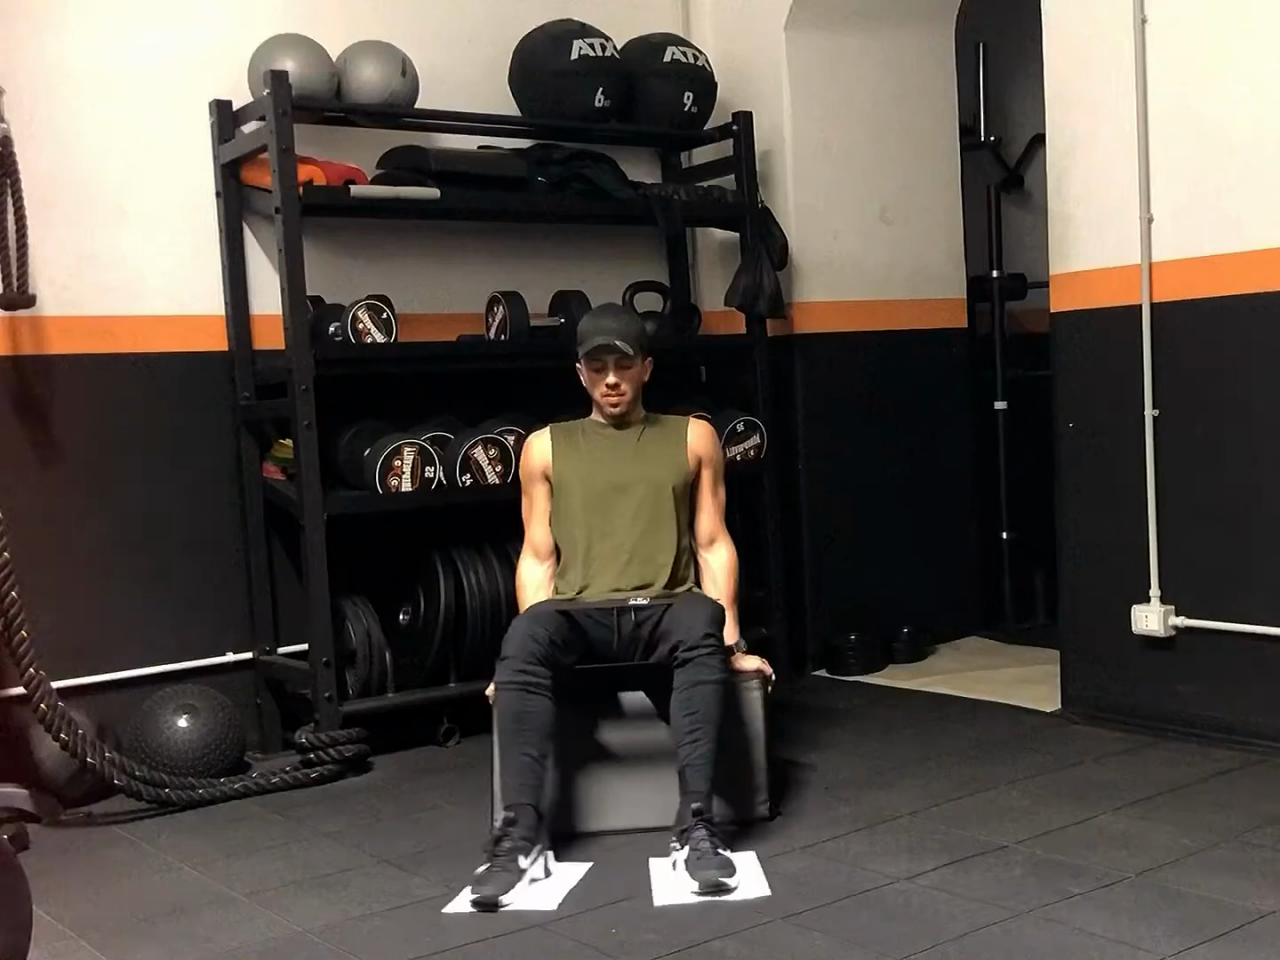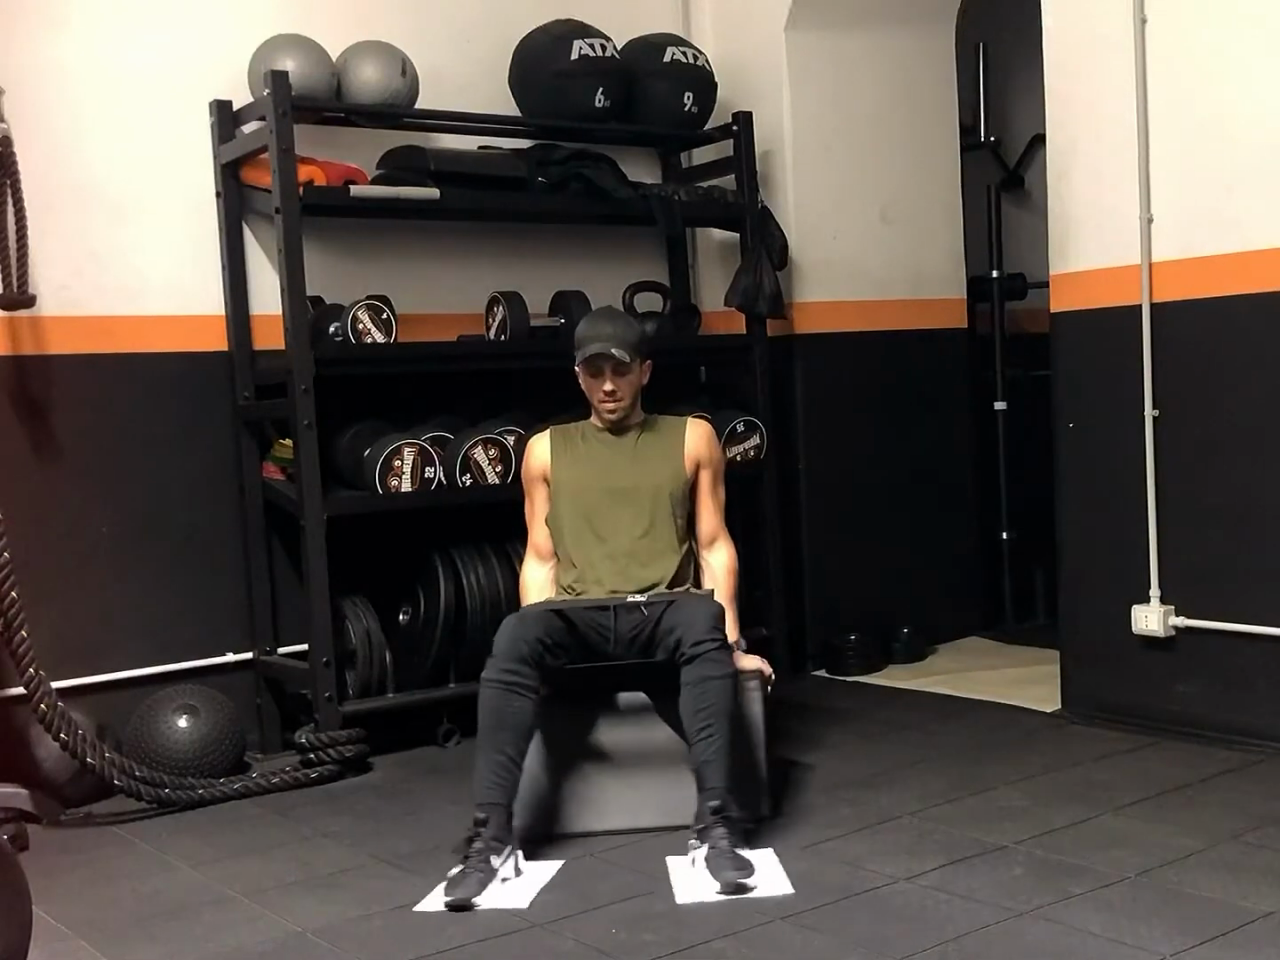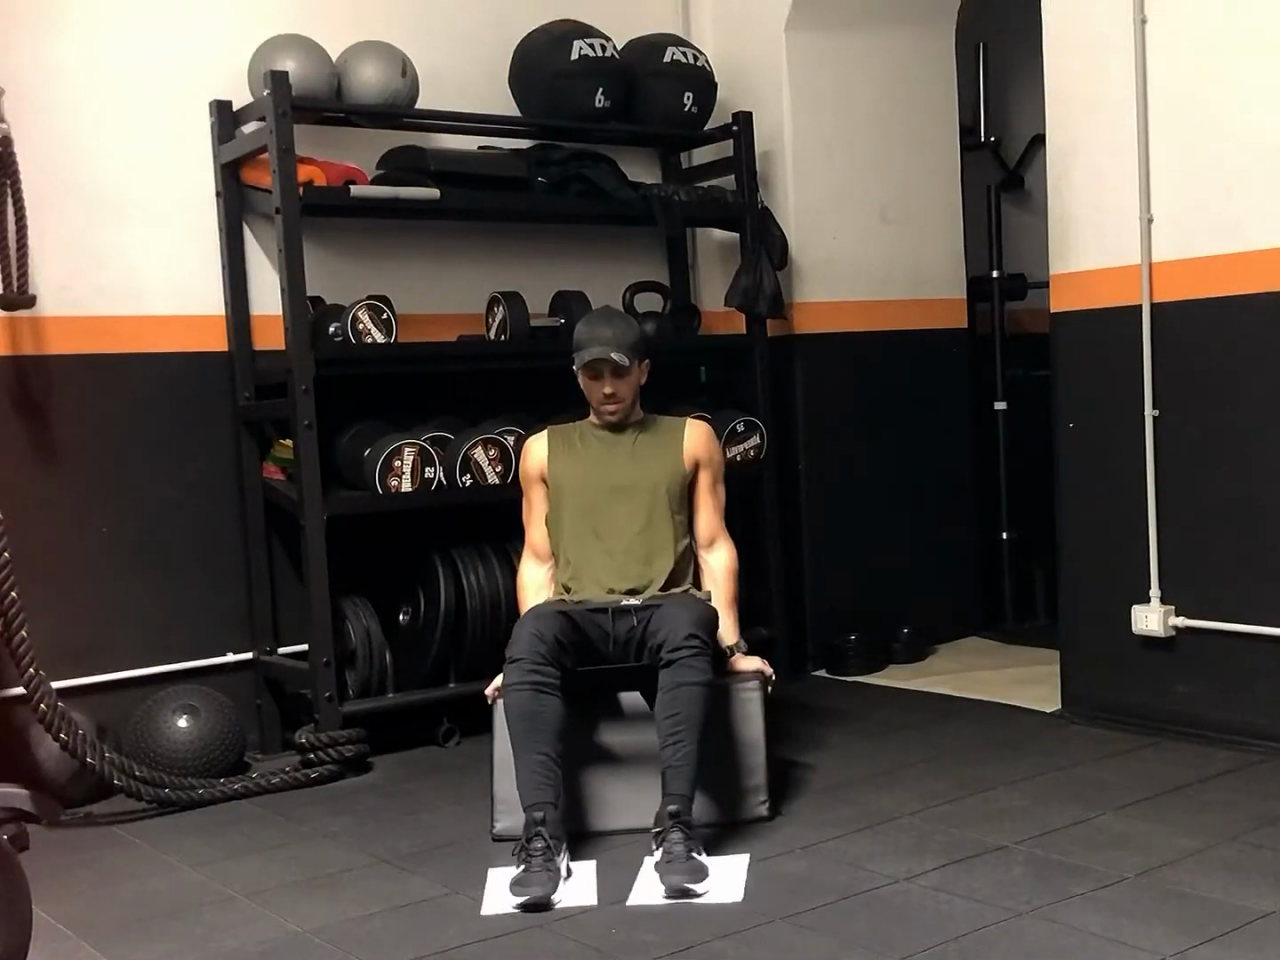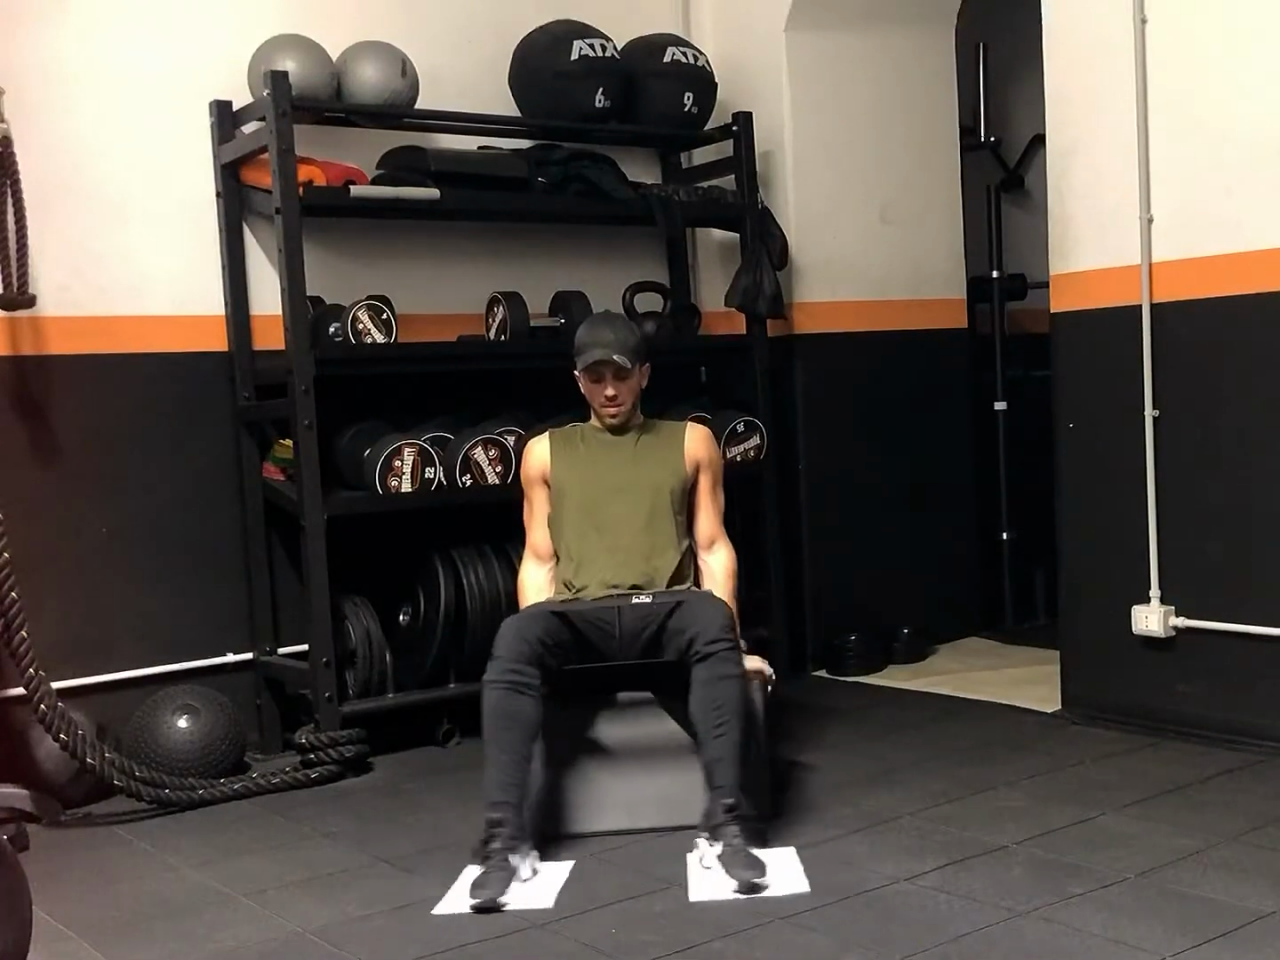
dt=1s
person 1, frame 1
left shoulder: (693, 436)
right shoulder: (545, 446)
left elbow: (714, 544)
right elbow: (538, 555)
left wrist: (731, 639)
right wrist: (537, 649)
left hip: (666, 610)
right hip: (582, 614)
left knee: (703, 620)
right knee: (523, 636)
left ankle: (696, 823)
right ankle: (519, 834)
person 1, frame 2
left shoulder: (693, 437)
right shoulder: (546, 449)
left elbow: (713, 546)
right elbow: (541, 559)
left wrist: (731, 641)
right wrist: (529, 648)
left hip: (664, 607)
right hip: (581, 615)
left knee: (698, 619)
right knee: (515, 635)
left ankle: (716, 819)
right ankle: (491, 834)
person 1, frame 3
left shoulder: (692, 438)
right shoulder: (544, 449)
left elbow: (714, 547)
right elbow: (538, 560)
left wrist: (732, 643)
right wrist: (533, 655)
left hip: (664, 612)
right hip: (582, 618)
left knee: (691, 626)
right knee: (528, 636)
left ankle: (675, 826)
right ankle: (543, 834)
person 1, frame 4
left shoulder: (691, 441)
right shoulder: (545, 451)
left elbow: (712, 548)
right elbow: (539, 561)
left wrist: (733, 638)
right wrist: (526, 652)
left hip: (665, 611)
right hip: (581, 616)
left knee: (710, 618)
right knee: (514, 637)
left ankle: (725, 817)
right ankle: (506, 836)
